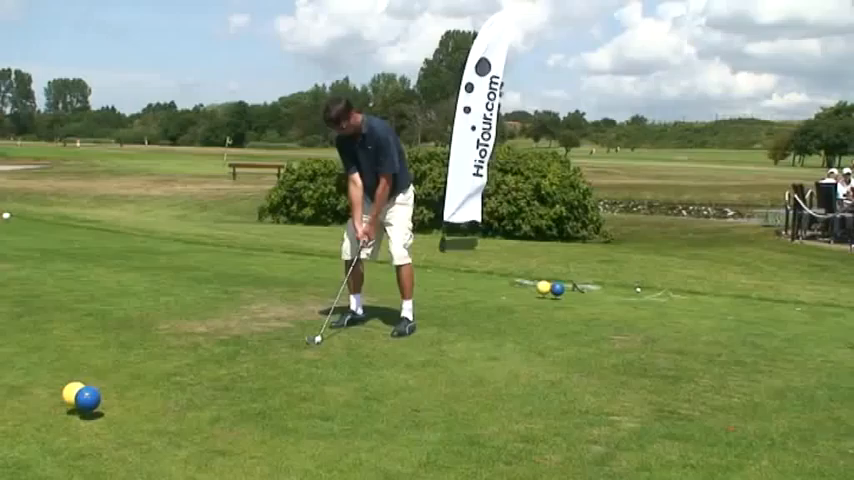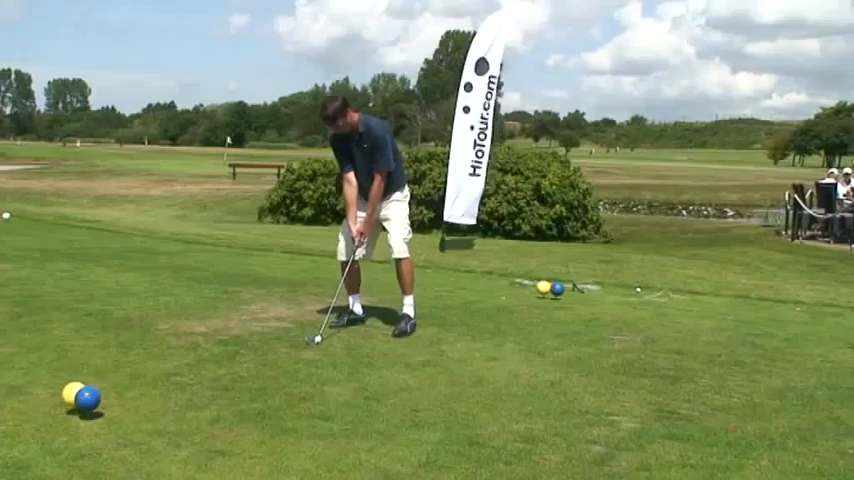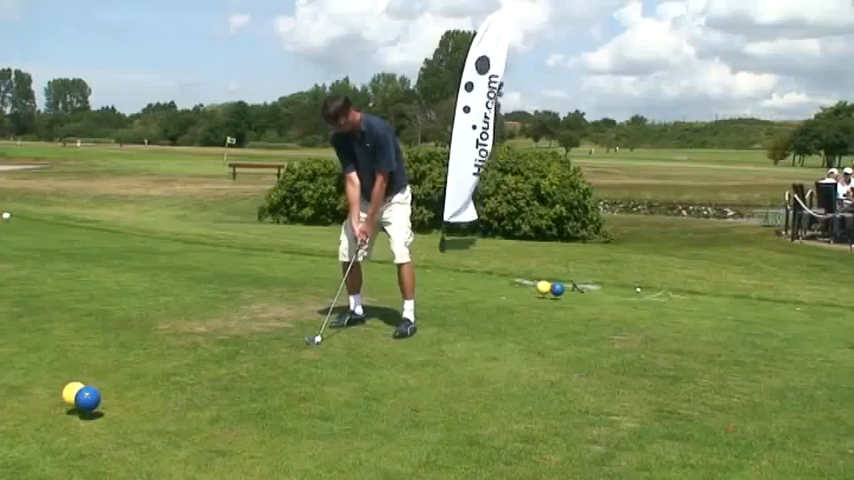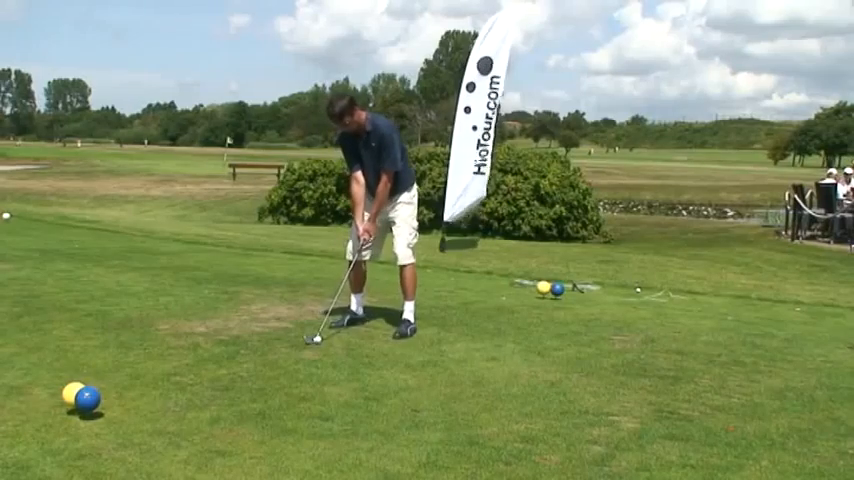
dt=0.2s
person 1, frame 1
left shoulder: (381, 132)
right shoulder: (343, 141)
left elbow: (386, 182)
right elbow: (354, 181)
left wrist: (373, 223)
right wrist: (357, 222)
left hip: (397, 196)
right hip: (368, 197)
left knee: (400, 253)
right knee: (350, 252)
left ankle: (407, 316)
right ankle: (356, 310)
person 1, frame 2
left shoulder: (378, 131)
right shoulder: (338, 140)
left elbow: (380, 181)
right elbow: (349, 181)
left wrist: (367, 222)
right wrist: (352, 222)
left hip: (393, 195)
right hip: (362, 198)
left knee: (399, 248)
right knee: (346, 252)
left ankle: (408, 312)
right ankle: (355, 310)
person 1, frame 3
left shoulder: (379, 130)
right shoulder: (339, 139)
left elbow: (381, 180)
right elbow: (351, 180)
left wrist: (369, 222)
right wrist: (354, 221)
left hip: (394, 197)
right hip: (364, 198)
left knee: (401, 252)
right knee: (348, 253)
left ankle: (408, 316)
right ankle: (355, 310)
person 1, frame 4
left shoulder: (384, 129)
right shoulder: (346, 138)
left elbow: (387, 180)
right elbow: (357, 179)
left wrist: (372, 220)
right wrist: (359, 220)
left hip: (401, 196)
right hip: (371, 196)
left knee: (404, 254)
right knee: (355, 252)
left ankle: (408, 318)
right ankle: (356, 310)
